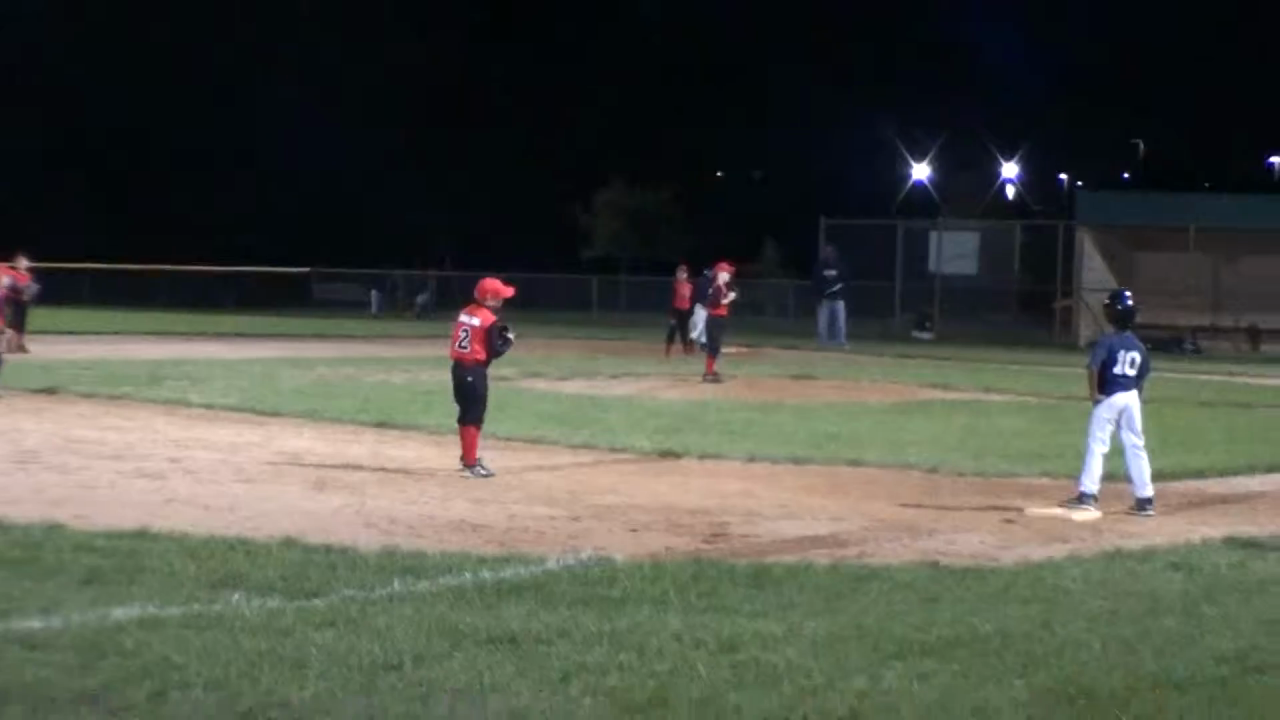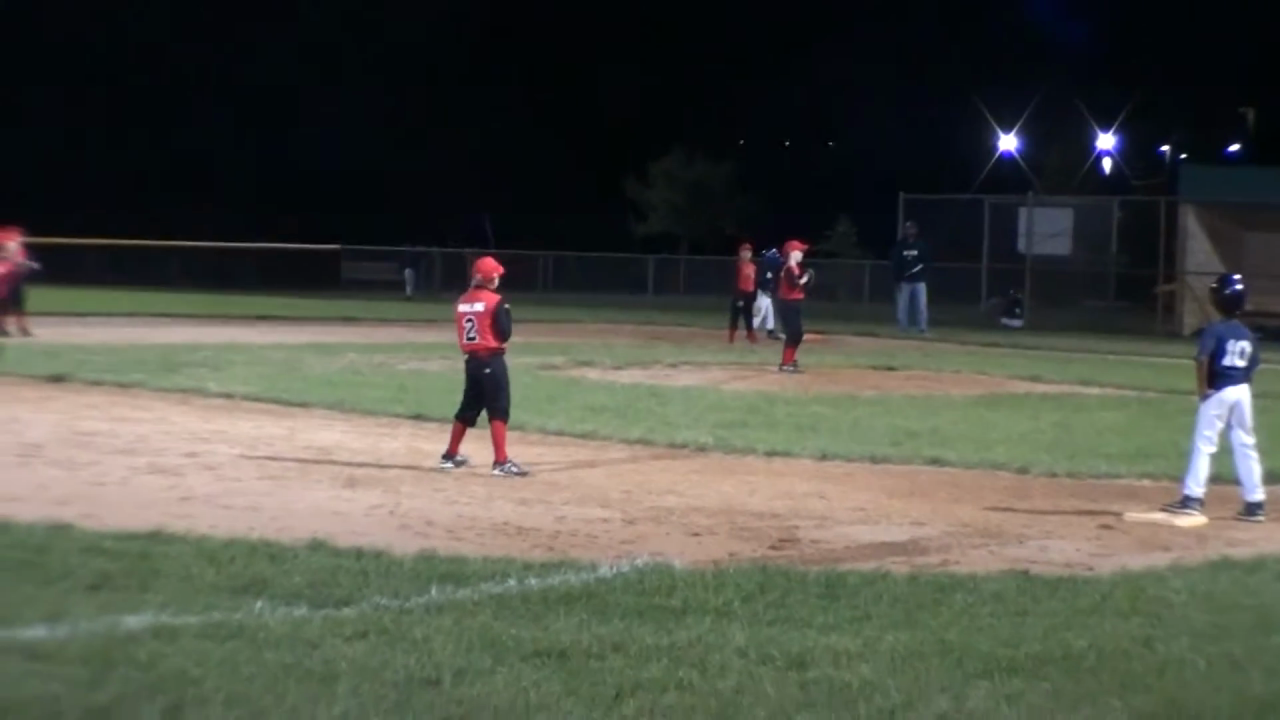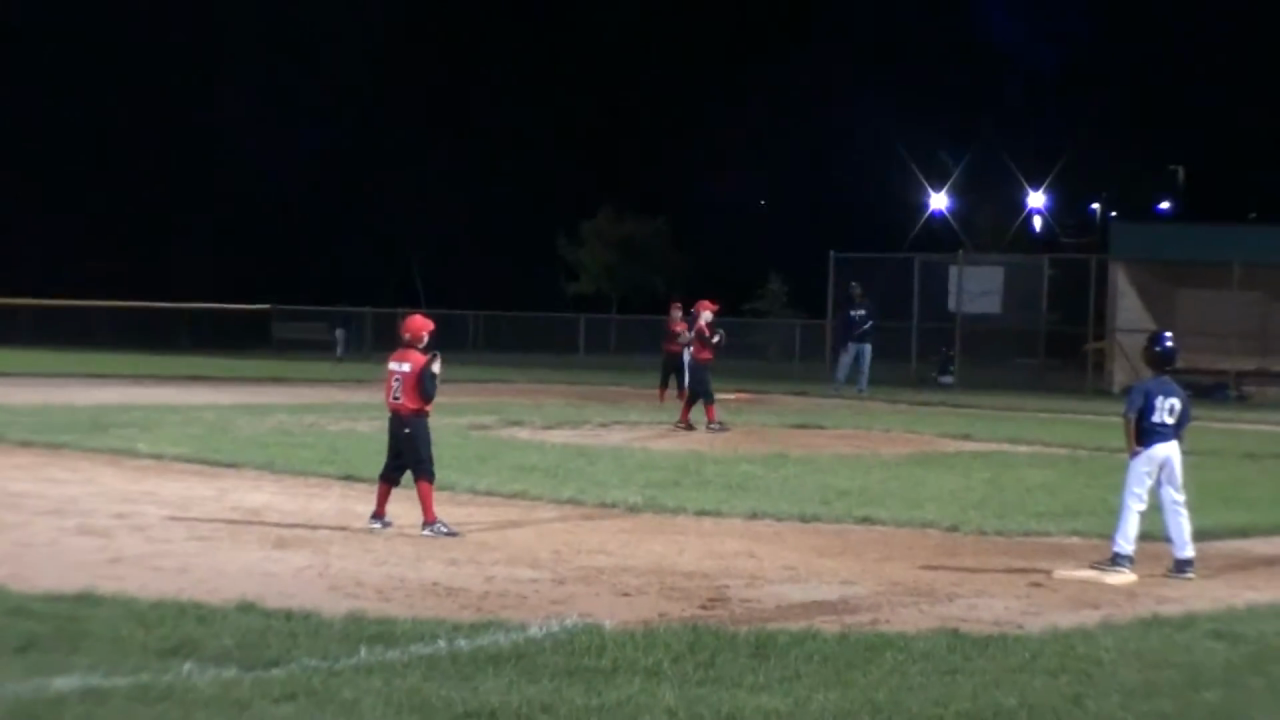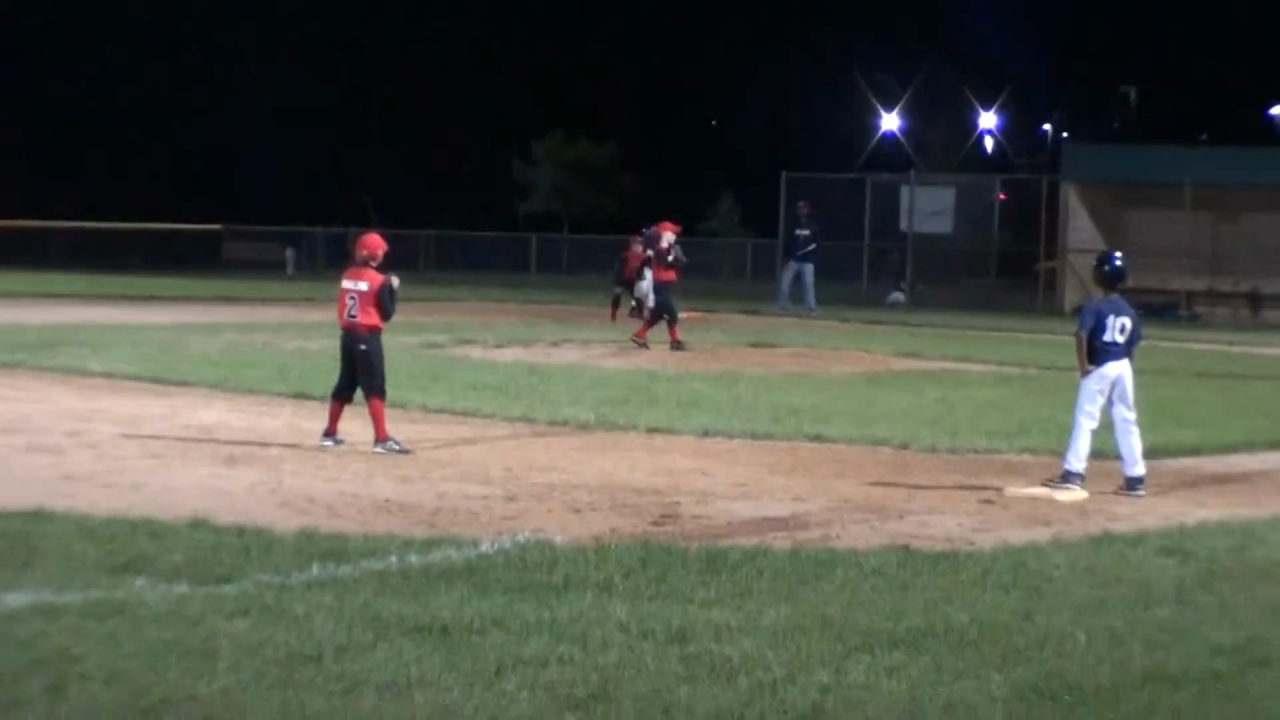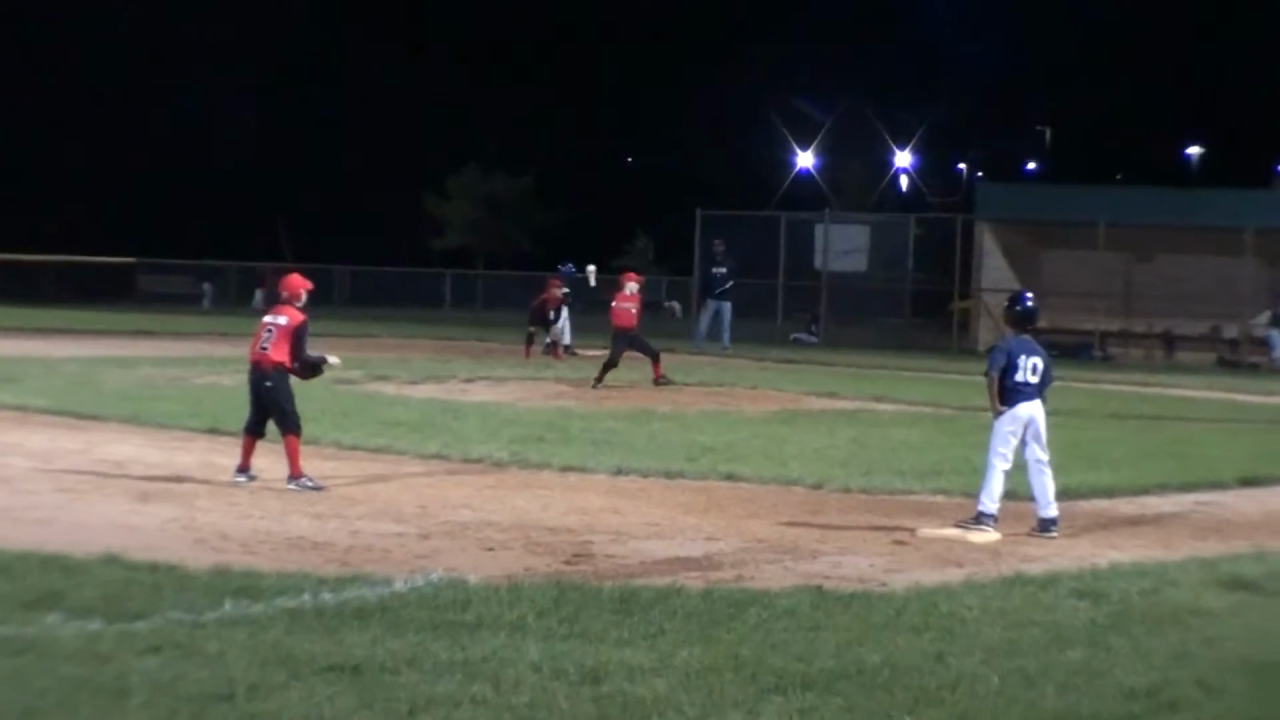
dt=0.7s
person 1, frame 1
left shoulder: (1107, 341)
right shoulder: (1139, 346)
left elbow: (1093, 368)
right elbow: (1142, 378)
left wrist: (1094, 393)
right wrist: (1134, 399)
left hip: (1109, 398)
right hip: (1131, 398)
left knee: (1097, 446)
right knee: (1136, 447)
left ankle: (1088, 495)
right ankle: (1145, 499)
person 1, frame 2
left shoulder: (1214, 329)
right shoulder: (1247, 334)
left elbow: (1202, 359)
right elbow: (1251, 368)
left wrist: (1203, 388)
right wrist: (1240, 388)
left hip: (1218, 393)
right hip: (1242, 392)
left knee: (1203, 444)
right knee: (1245, 446)
left ankle: (1192, 499)
right ankle: (1255, 503)
person 1, frame 3
left shoulder: (1143, 387)
right shoulder: (1179, 392)
left elbow: (1130, 416)
right elbow: (1182, 427)
left wrist: (1131, 446)
right wrist: (1171, 446)
left hip: (1148, 449)
right hip: (1171, 449)
left knee: (1133, 501)
right knee: (1176, 504)
left ankle: (1122, 556)
right ankle: (1184, 561)
person 1, frame 4
left shoulder: (1094, 306)
right shoulder: (1129, 311)
left elbow: (1082, 335)
right elbow: (1132, 344)
left wrist: (1083, 365)
right wrist: (1121, 364)
left hip: (1099, 369)
right hip: (1123, 368)
left knee: (1085, 420)
right knee: (1126, 421)
left ankle: (1073, 473)
right ankle: (1135, 478)
person 1, frame 5
left shoulder: (1006, 346)
right shoulder: (1040, 351)
left elbow: (993, 375)
right elbow: (1044, 385)
left wrist: (995, 405)
right wrist: (1033, 403)
left hip: (1012, 409)
right hip: (1035, 408)
left knee: (998, 461)
right knee: (1039, 463)
left ankle: (987, 515)
right ankle: (1049, 520)
person 2, frame 1
left shoulder: (464, 313)
right shoulder: (490, 320)
right elbow: (494, 353)
right wrist: (508, 341)
left hip: (458, 367)
right hip: (474, 370)
left knee: (469, 412)
right knee: (472, 415)
left ankle: (468, 455)
right ankle: (470, 464)
person 2, frame 2
left shoulder: (462, 301)
right shoulder: (495, 301)
left elbow: (463, 332)
right elbow: (505, 334)
right wrist: (506, 312)
left hip: (471, 361)
right hip: (491, 361)
left knee: (468, 407)
right knee: (499, 409)
left ankle: (450, 455)
right ankle: (501, 462)
person 2, frame 3
left shoulder: (395, 357)
right shoulder: (421, 362)
right elbow: (427, 396)
right wrist: (434, 373)
left hip: (396, 419)
right hip: (414, 421)
left knee: (392, 467)
right knee: (423, 469)
left ankle: (378, 516)
right ankle: (430, 522)
person 2, frame 4
left shoulder: (347, 275)
right shoulder: (380, 280)
right elbow: (386, 314)
right wrist: (393, 290)
left hip: (348, 336)
right hip: (368, 338)
left knee: (345, 384)
right knee: (375, 387)
left ankle: (330, 433)
right ankle: (382, 439)
person 2, frame 5
left shoulder: (271, 314)
right shoulder: (299, 319)
right elbow: (300, 357)
left wrist: (295, 368)
right wrist: (325, 360)
left hip: (257, 371)
right hip: (275, 374)
left knee: (256, 420)
right knee: (290, 424)
left ankle: (243, 469)
right ankle: (296, 476)
